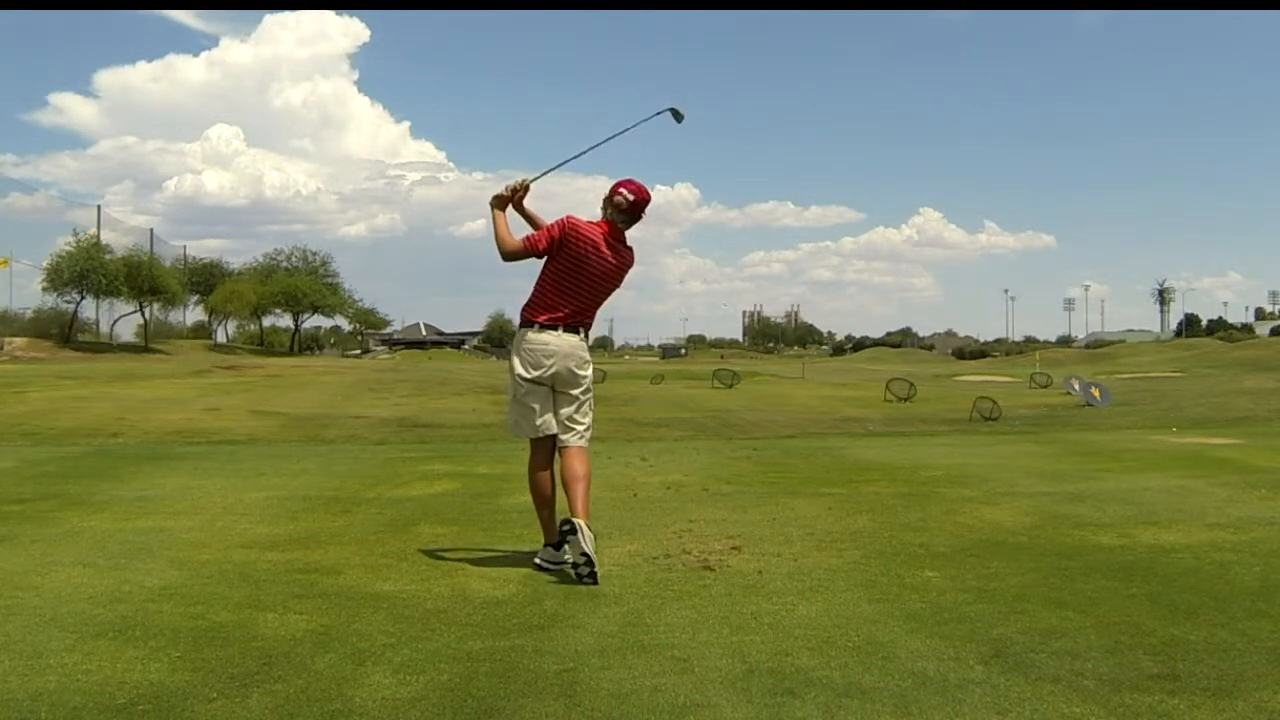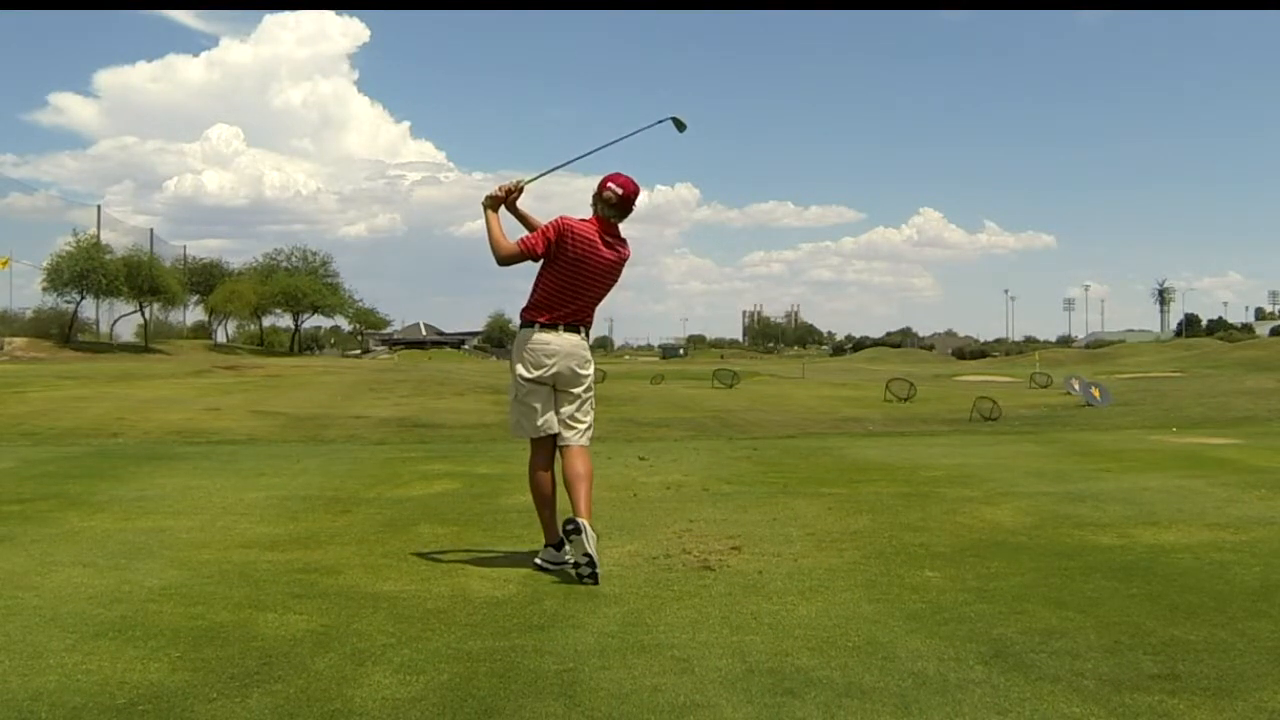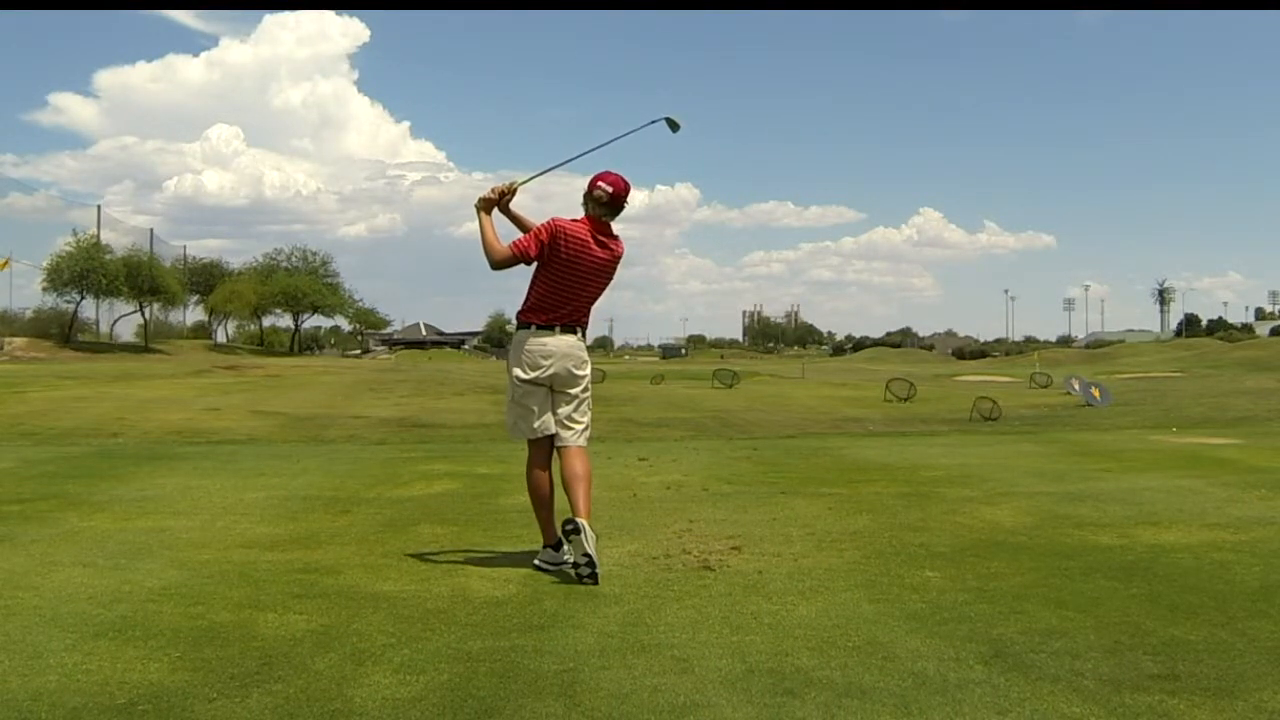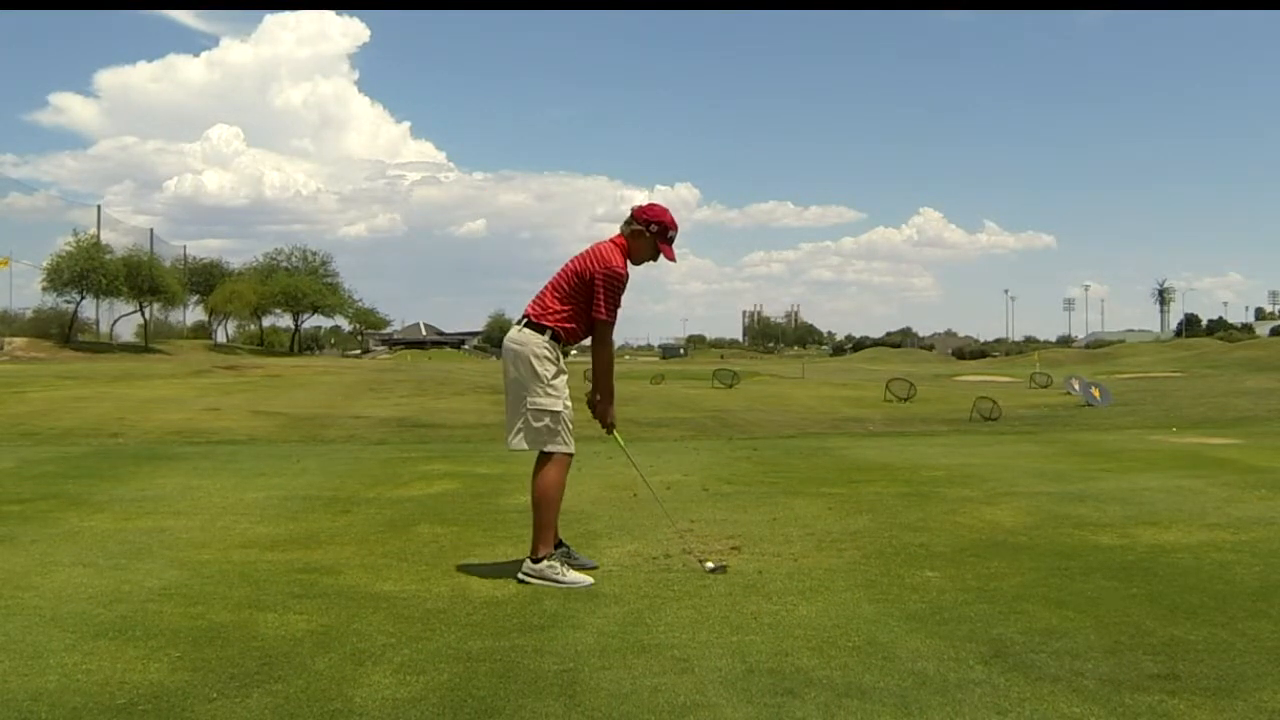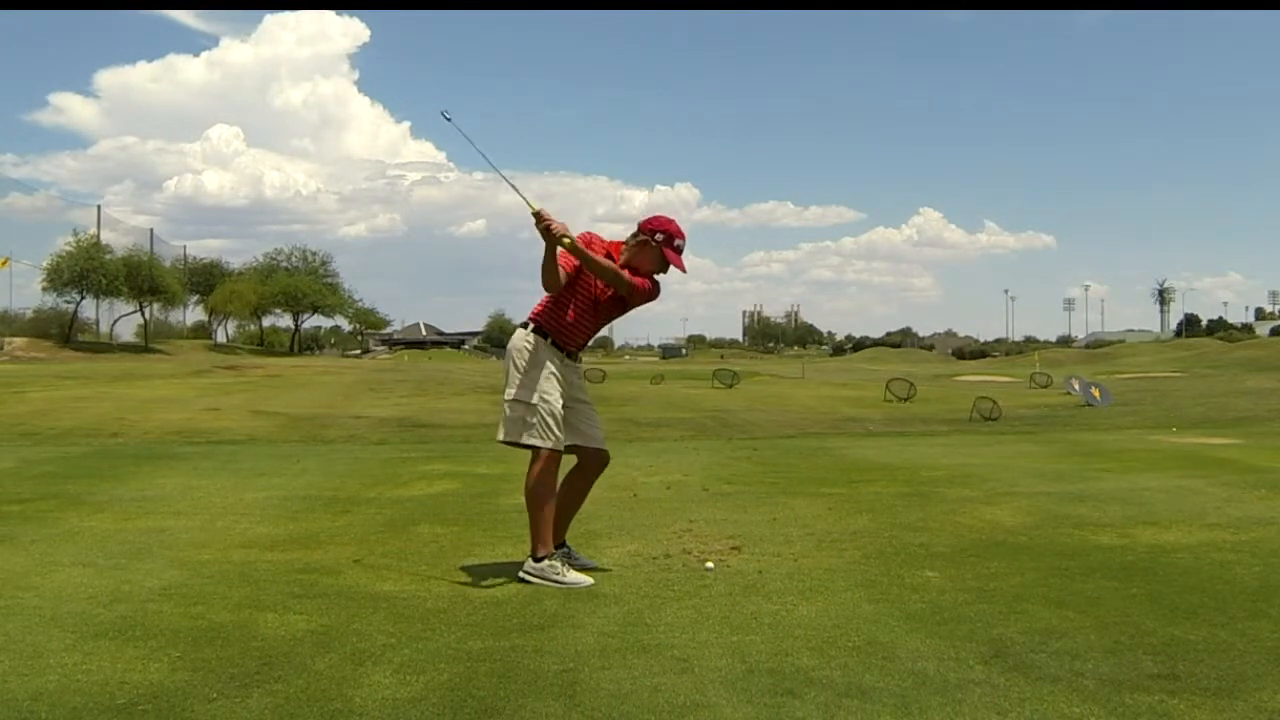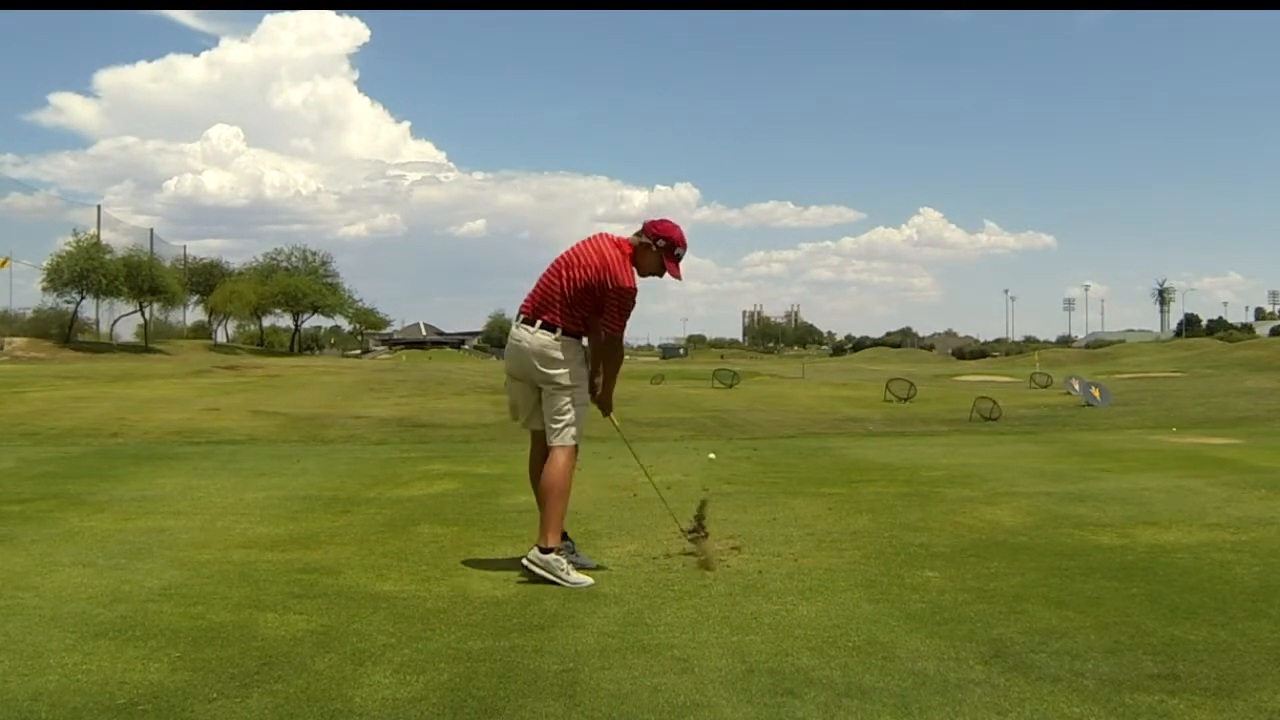
dt=0.5s
person 1, frame 1
left shoulder: (574, 228)
right shoulder: (625, 258)
left elbow: (509, 251)
left wrist: (500, 209)
right wrist: (523, 209)
left hip: (534, 343)
right hip: (574, 348)
left knee: (541, 445)
right knee: (574, 443)
left ankle: (552, 545)
right ankle: (580, 522)
person 1, frame 2
left shoulder: (568, 228)
right shoulder: (621, 252)
left elbow: (504, 255)
left wrist: (492, 211)
right wrist: (515, 210)
left hip: (535, 342)
right hip: (576, 346)
left knee: (542, 446)
right knee: (575, 442)
left ankle: (554, 545)
right ankle: (581, 522)
person 1, frame 3
left shoulder: (561, 229)
right shoulder: (615, 250)
left elbow: (498, 258)
left wrist: (485, 213)
right wrist: (508, 211)
left hip: (533, 344)
right hip: (572, 347)
left knee: (540, 446)
right knee: (574, 443)
left ankle: (552, 546)
right ankle: (580, 524)
person 1, frame 4
left shoulder: (608, 258)
right shoulder: (612, 265)
left elbow: (600, 336)
right elbow: (602, 340)
left wrist: (597, 390)
right wrist: (605, 400)
left hip: (534, 346)
right hip: (537, 348)
left knee: (555, 449)
right knee: (556, 452)
left ankle: (551, 545)
right ankle: (539, 561)
person 1, frame 5
left shoulder: (646, 287)
right shoulder: (590, 244)
left elbow: (617, 279)
right elbow: (552, 284)
left wrist: (573, 244)
right wrist: (550, 242)
left hip: (567, 361)
right hip: (535, 347)
left knee: (595, 456)
right knee: (547, 451)
left ankle: (555, 545)
right ankle: (540, 559)
person 1, frame 6
left shoulder: (602, 241)
right shoulder: (624, 281)
right elbow: (612, 344)
left wrist: (598, 376)
right wrist: (606, 390)
left hip: (521, 335)
right hip: (556, 346)
left knee: (542, 438)
right knee: (563, 444)
left ankle: (553, 536)
right ankle: (547, 550)
